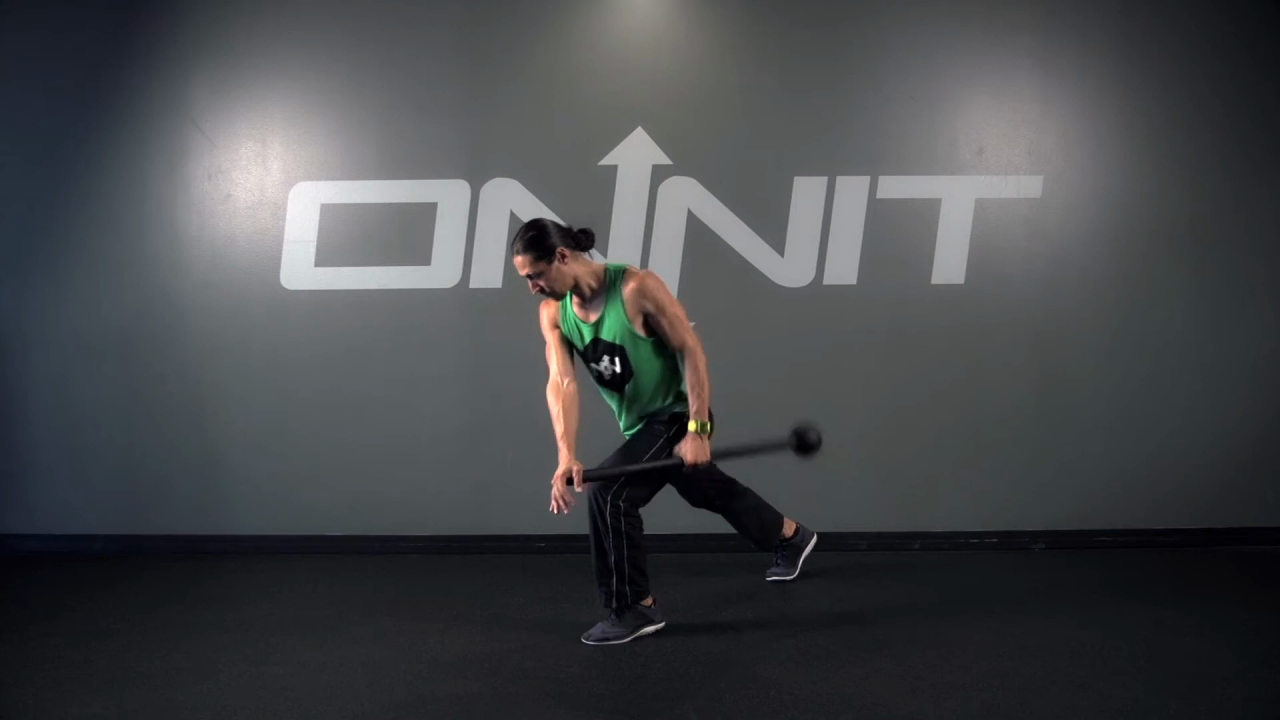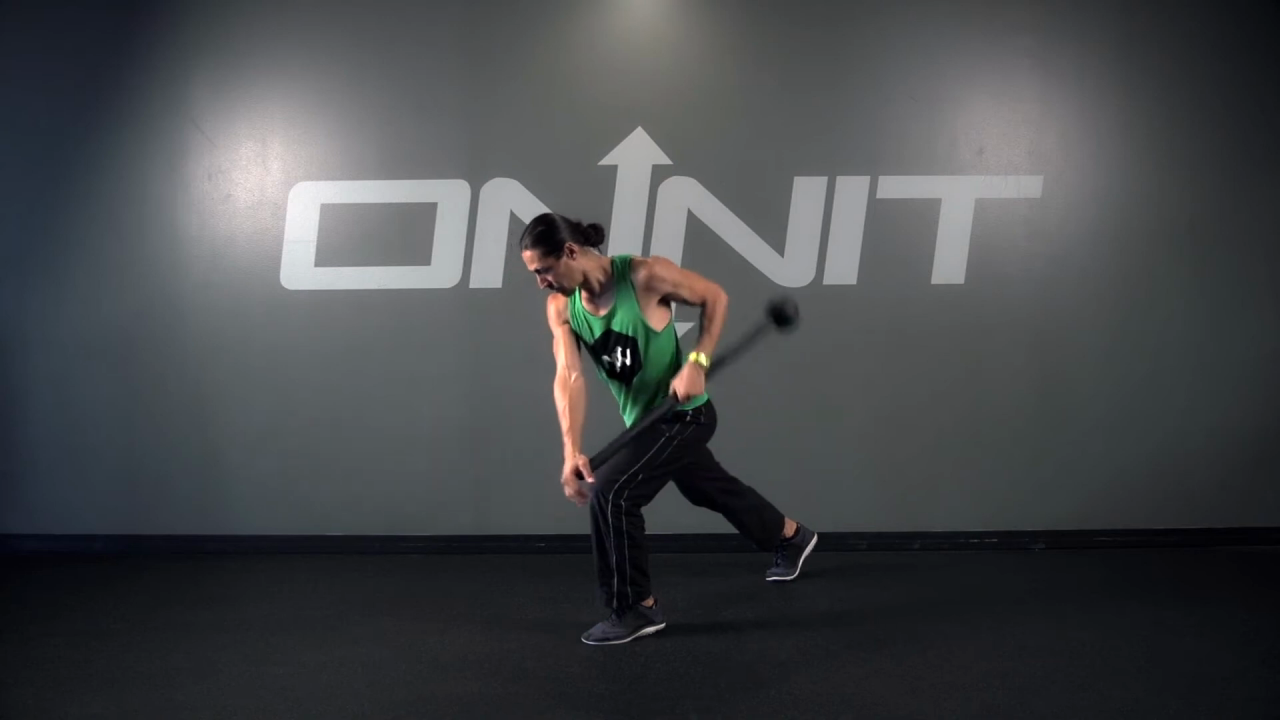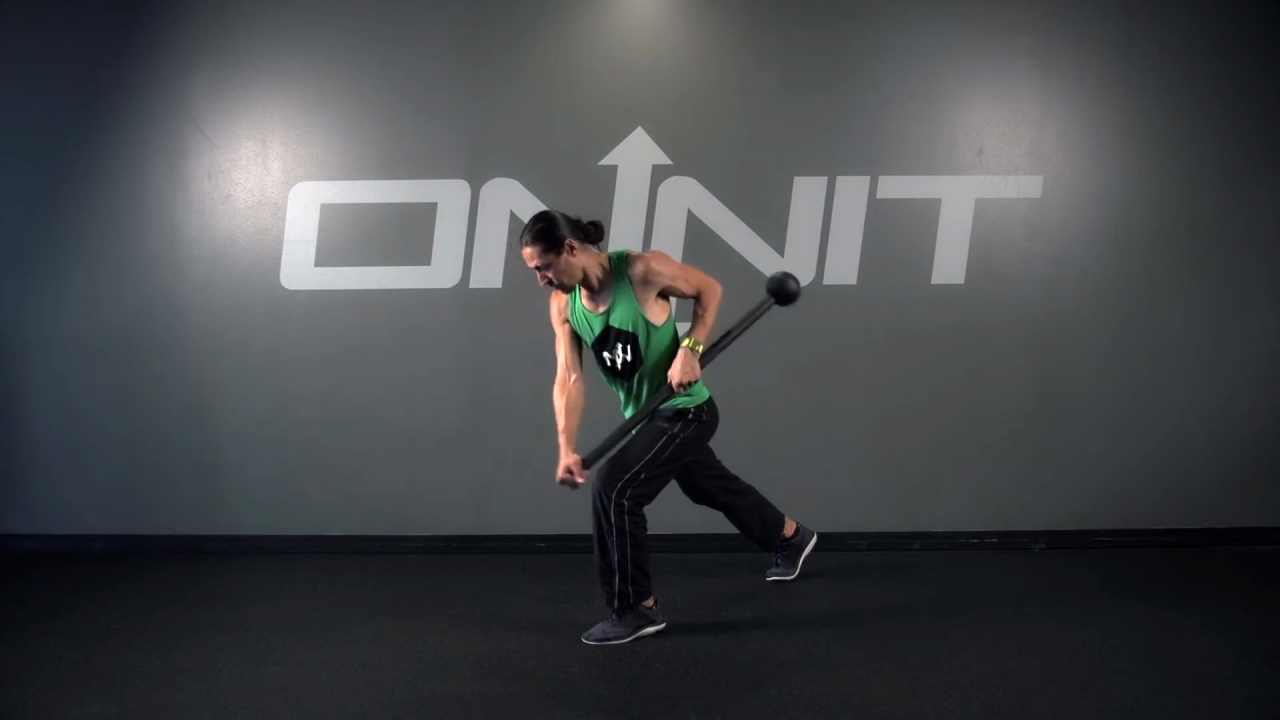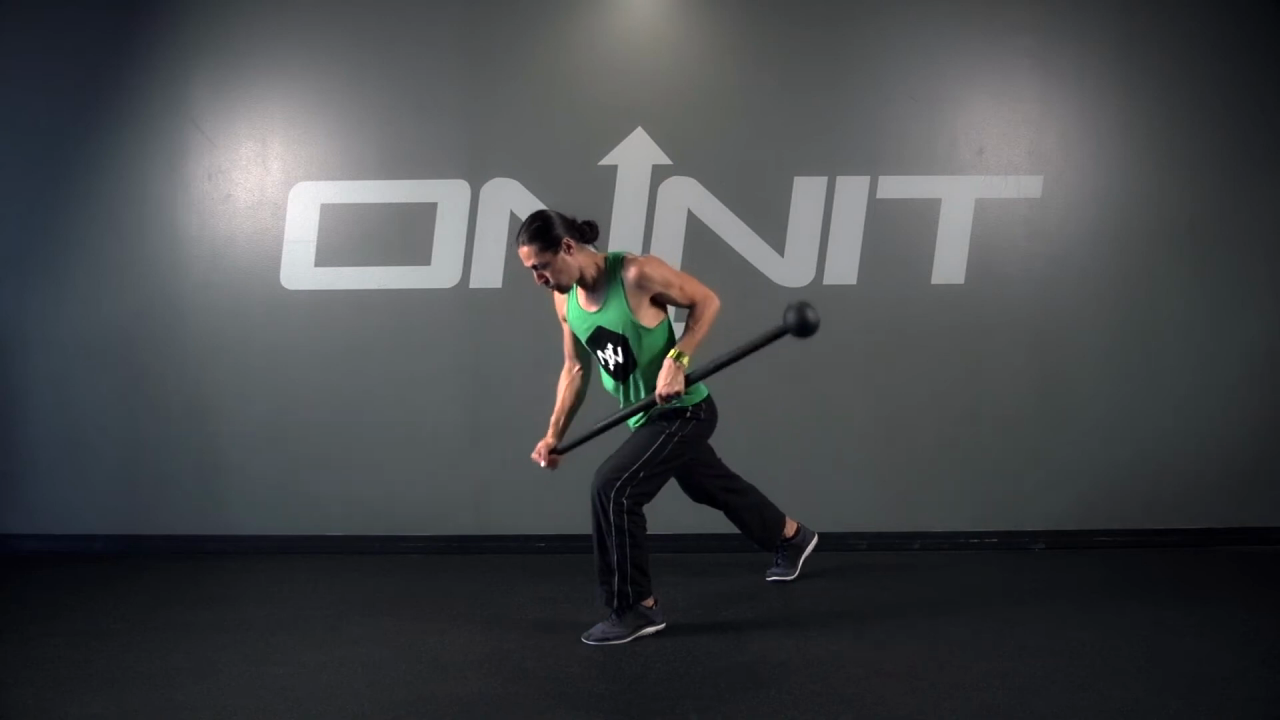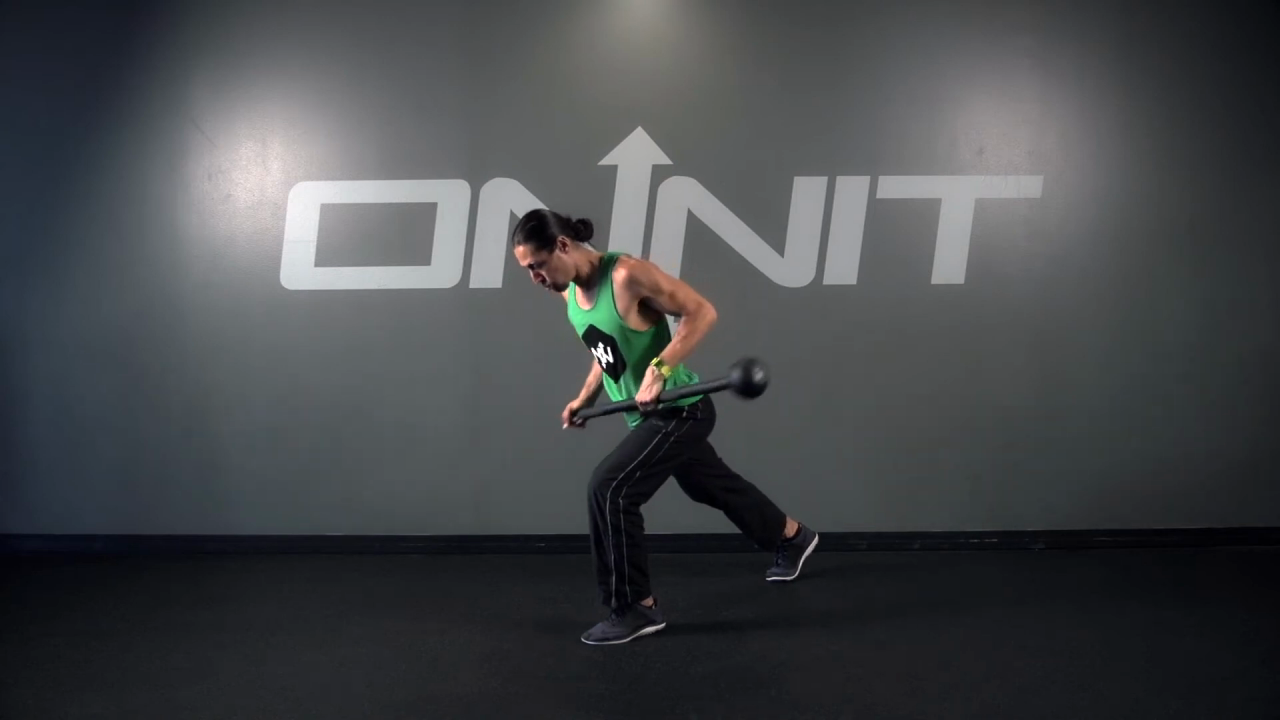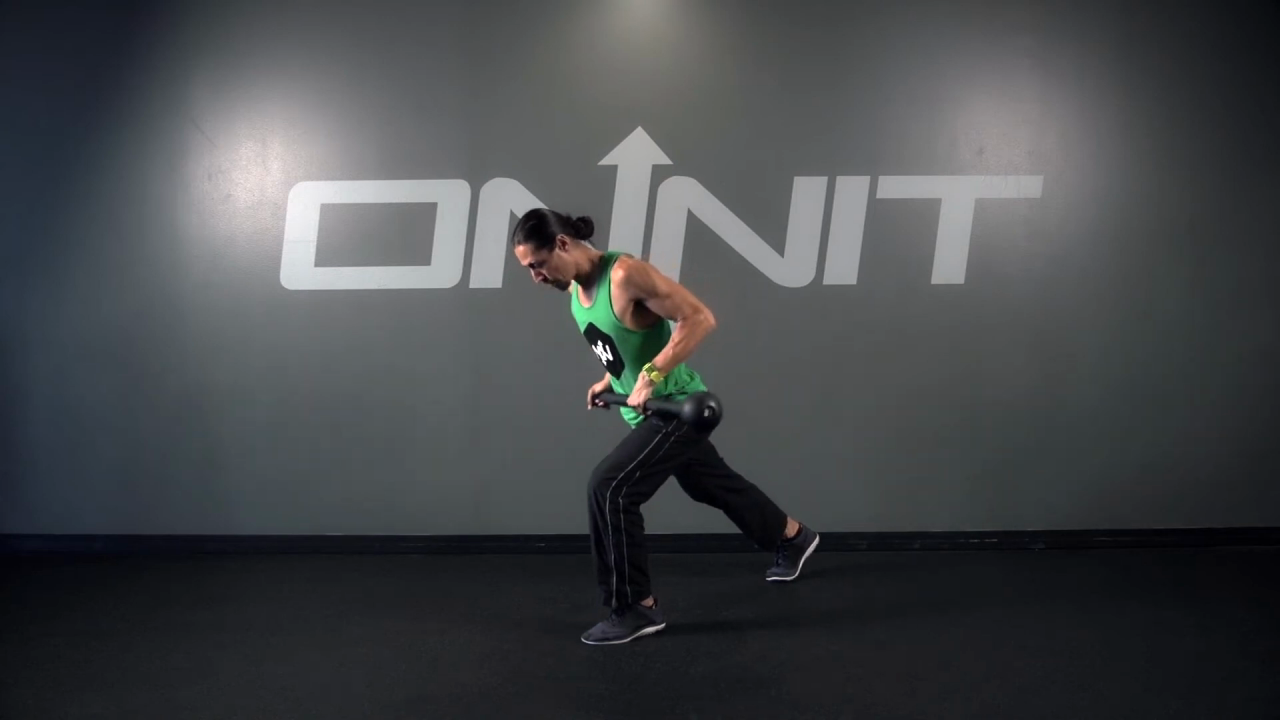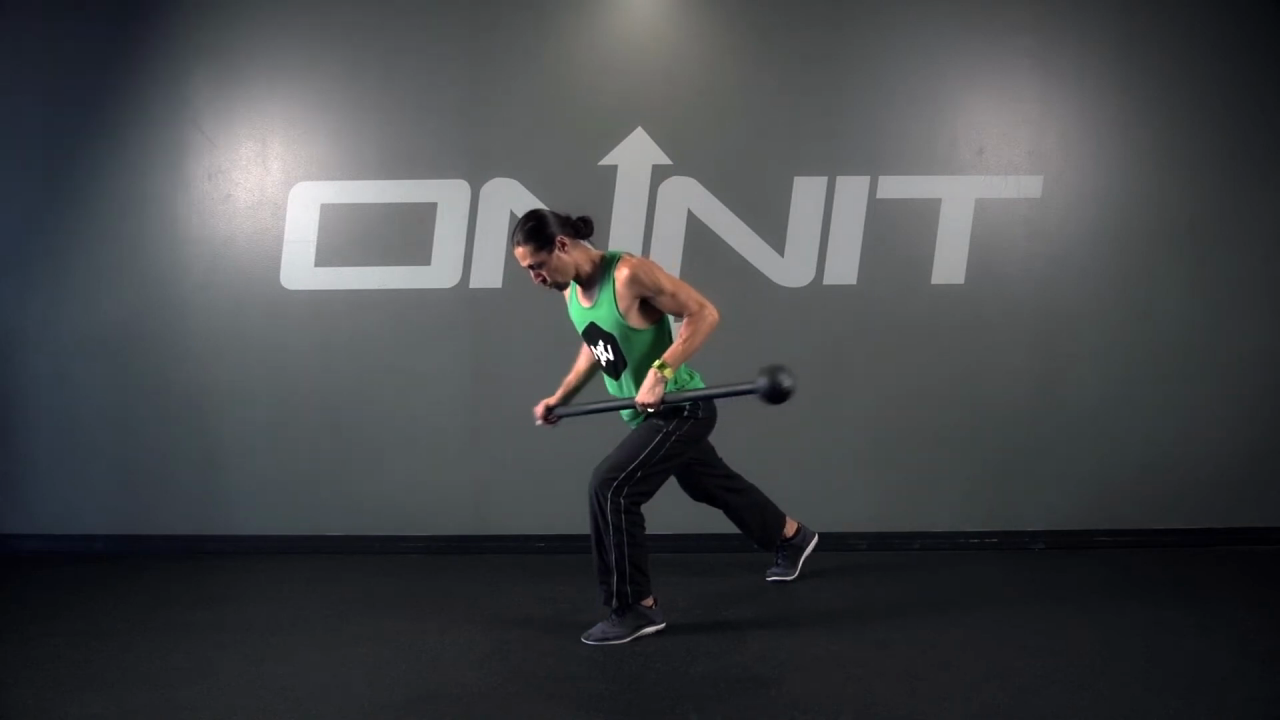
dt=0.4s
person 1, frame 1
left shoulder: (636, 288)
right shoulder: (552, 313)
left elbow: (690, 352)
right elbow: (561, 383)
left wrist: (698, 429)
right wrist: (567, 455)
left hip: (677, 416)
right hip: (641, 424)
left knee: (609, 491)
right knee: (711, 491)
left ankle: (636, 608)
right ankle: (790, 536)
person 1, frame 2
left shoulder: (645, 275)
right shoulder: (560, 308)
left elbow: (715, 297)
right elbow: (569, 376)
left wrist: (696, 361)
right wrist: (571, 450)
left hip: (683, 411)
right hip: (644, 420)
left knee: (612, 490)
right knee: (711, 489)
left ankle: (636, 608)
right ankle: (791, 537)
person 1, frame 3
left shoulder: (642, 270)
right shoulder: (562, 305)
left elbow: (709, 289)
right elbow: (569, 377)
left wrist: (690, 350)
right wrist: (567, 448)
left hip: (684, 410)
right hip: (648, 418)
left knee: (614, 490)
right knee: (712, 488)
left ankle: (636, 609)
right ankle: (791, 537)
person 1, frame 4
left shoulder: (636, 273)
right shoulder: (565, 300)
left elbow: (706, 301)
right elbow: (575, 369)
left wrist: (676, 361)
right wrist: (554, 433)
left hip: (684, 409)
right hip: (649, 417)
left knee: (612, 488)
right knee: (713, 487)
left ankle: (637, 608)
right ankle: (792, 537)
person 1, frame 5
left shoulder: (627, 275)
right shoulder: (569, 291)
left elbow: (701, 312)
left wrist: (659, 370)
right wrist: (584, 398)
left hip: (679, 410)
right hip: (648, 415)
left knee: (609, 488)
right knee: (713, 485)
left ankle: (636, 608)
right ankle: (792, 537)
person 1, frame 6
left shoulder: (626, 274)
right shoulder: (576, 287)
left elbow: (699, 319)
left wrist: (649, 375)
right wrist: (608, 380)
left hip: (677, 407)
right hip: (653, 413)
left knee: (609, 487)
right knee: (713, 485)
left ankle: (637, 608)
right ankle: (793, 537)
person 1, frame 7
left shoulder: (629, 273)
right shoulder: (570, 289)
left elbow: (703, 313)
left wrist: (660, 372)
right wrist: (560, 397)
left hip: (680, 408)
right hip: (653, 414)
left knee: (610, 488)
right knee: (712, 485)
left ankle: (636, 608)
right ankle: (792, 537)
